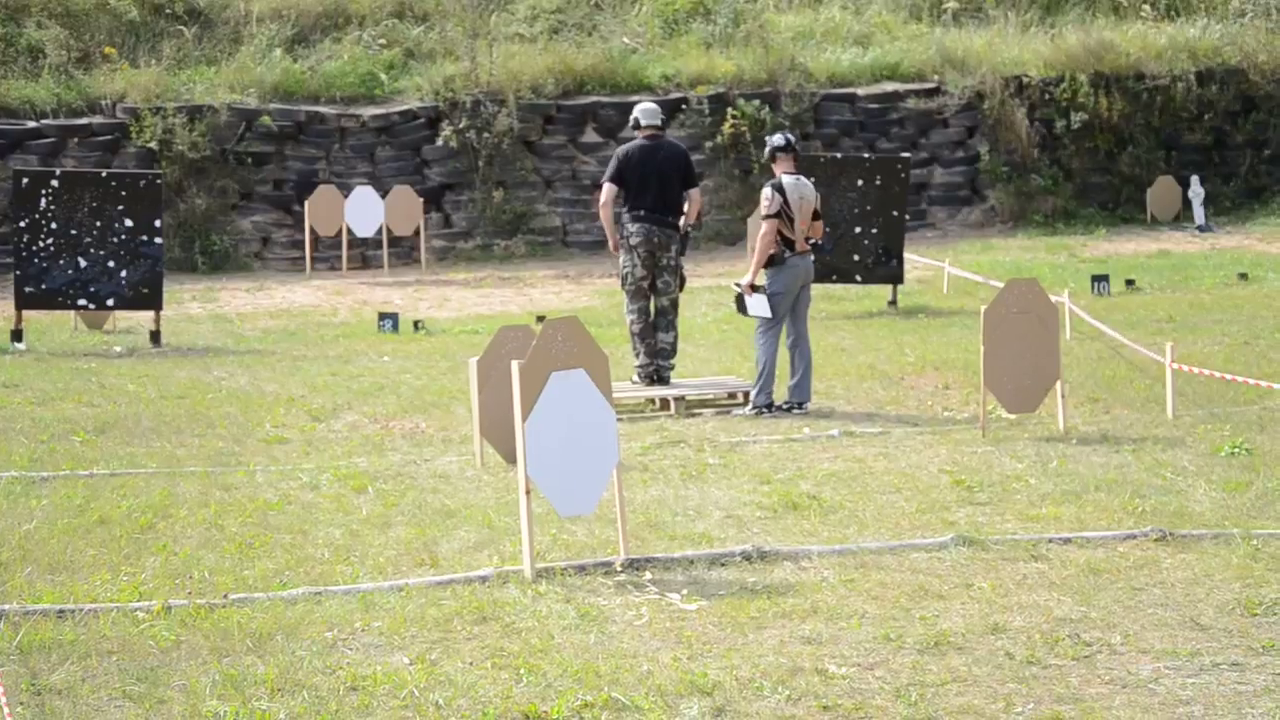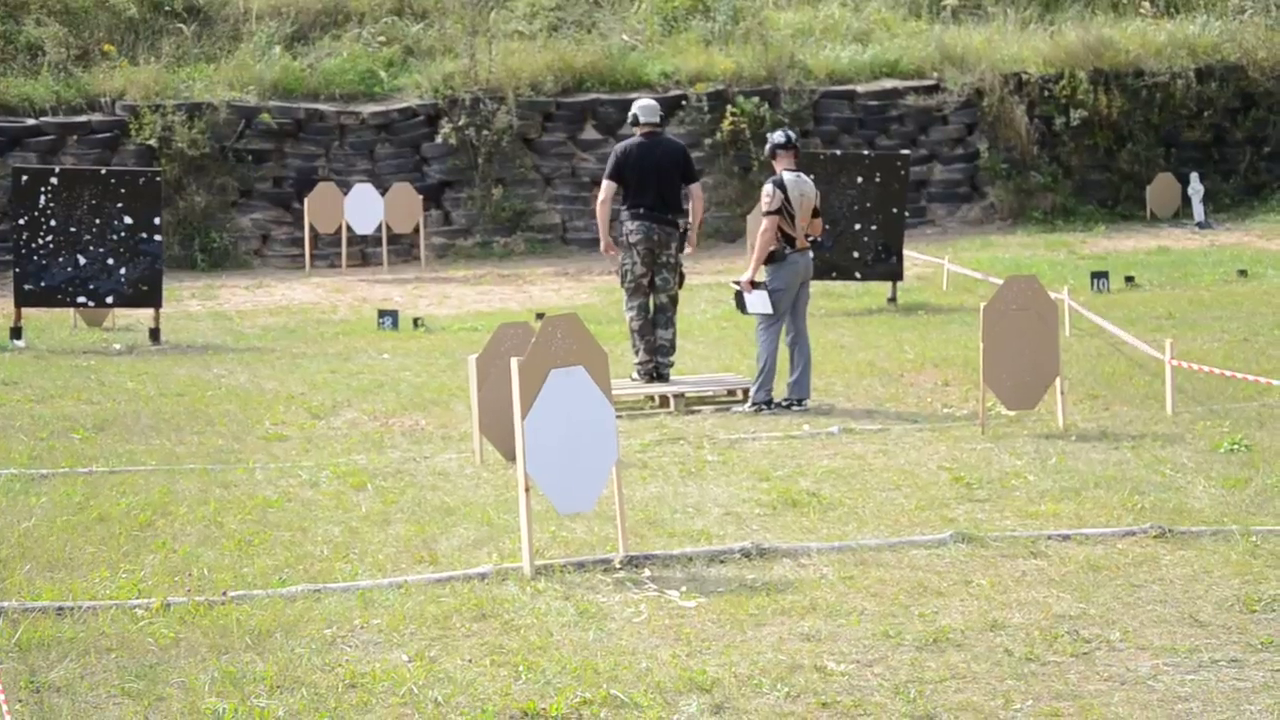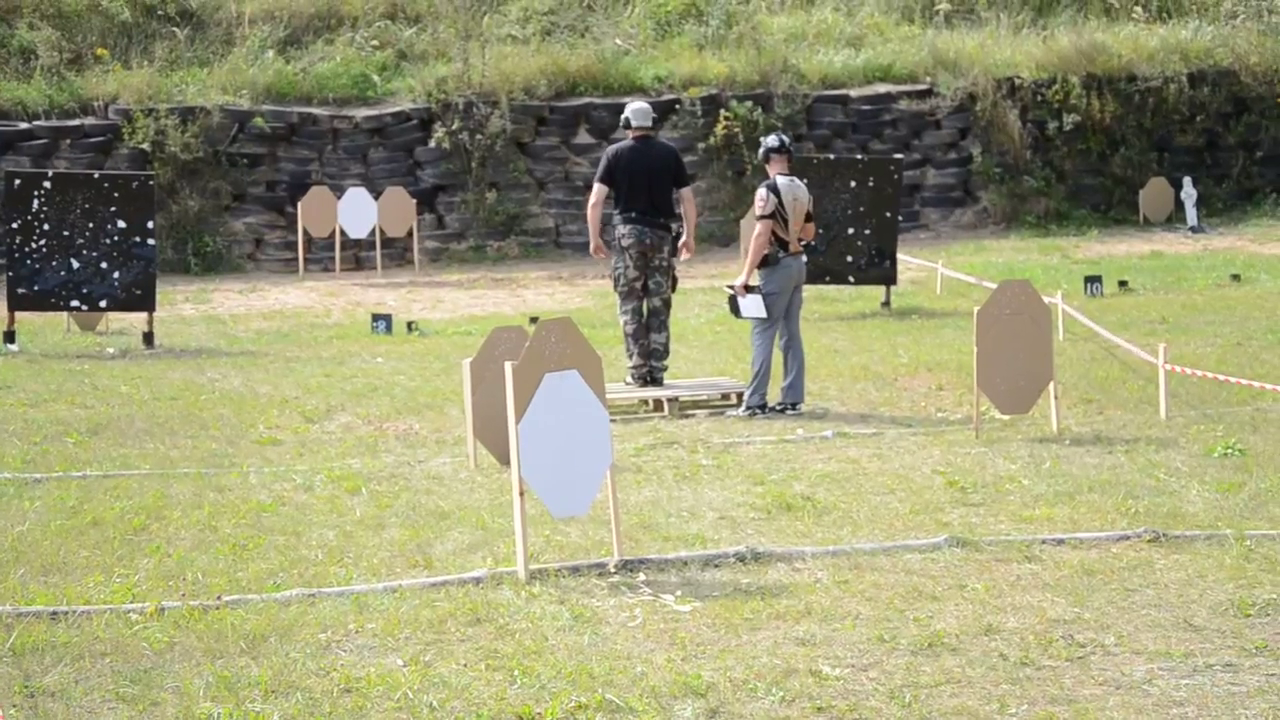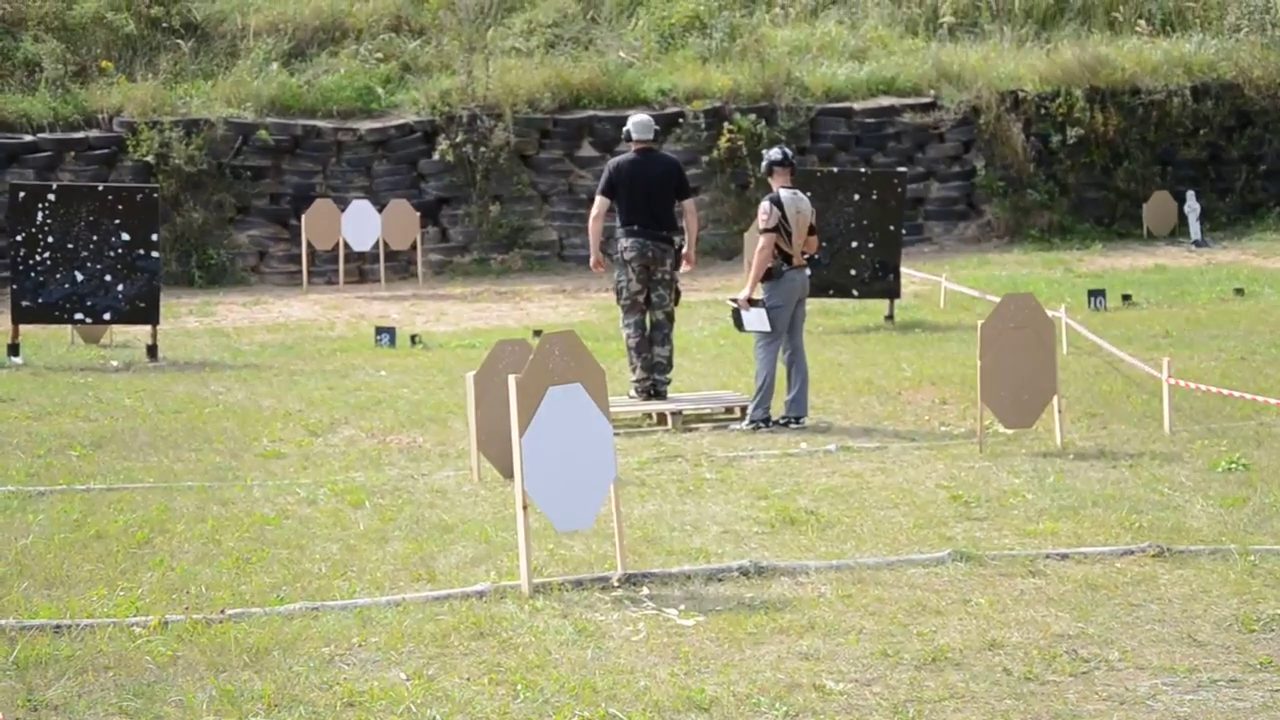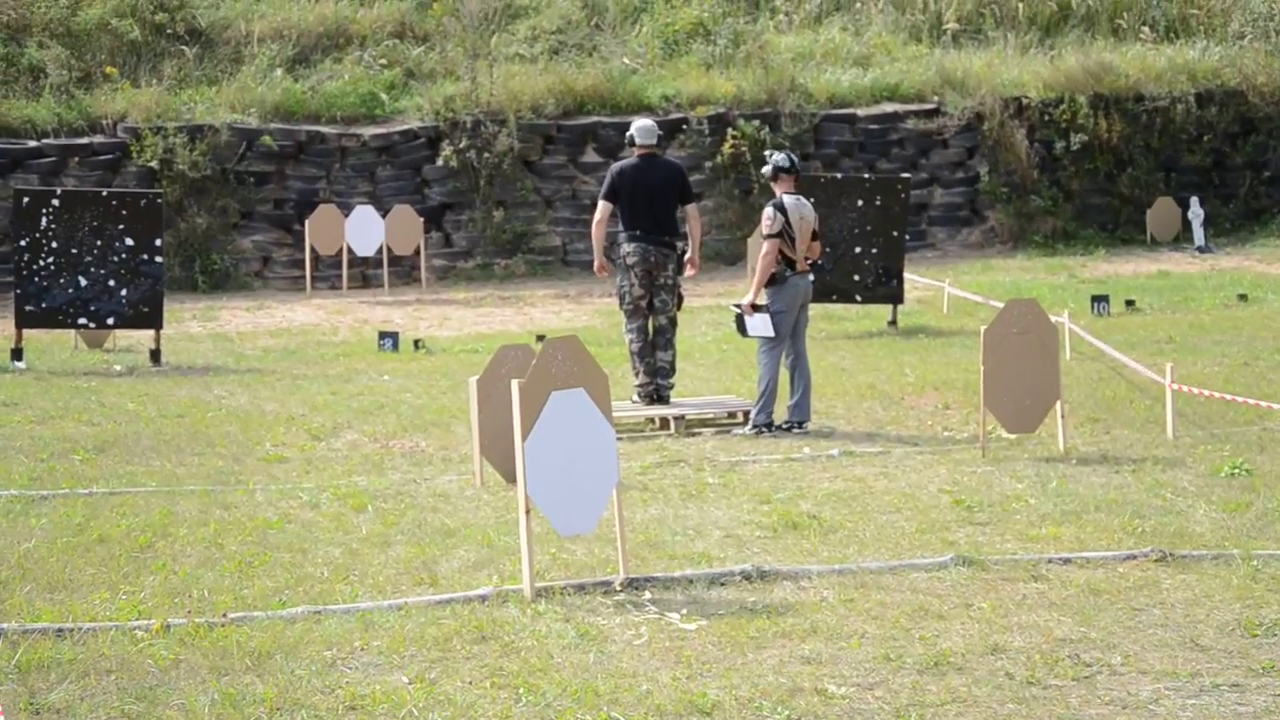
dt=0.3s
person 1, frame 1
left shoulder: (625, 152)
right shoulder: (679, 152)
left elbow: (605, 200)
right elbow: (694, 200)
left wrist: (612, 235)
right wrist: (681, 228)
left hip: (636, 231)
right hip: (668, 233)
left knee: (637, 303)
right knee: (667, 304)
left ankle: (645, 370)
right ankle: (663, 369)
person 1, frame 2
left shoulder: (623, 150)
right shoulder: (677, 149)
left elbow: (604, 198)
right elbow: (697, 195)
left wrist: (604, 236)
right wrist: (692, 231)
left hip: (635, 228)
right hip: (668, 229)
left knee: (637, 300)
right knee: (666, 301)
left ankle: (644, 367)
right ankle: (663, 366)
person 1, frame 3
left shoulder: (615, 153)
right shoulder: (669, 153)
left elbow: (596, 200)
right elbow: (688, 198)
left wrist: (594, 237)
right wrist: (689, 235)
left hip: (628, 232)
right hip: (661, 233)
left knee: (630, 304)
right knee: (659, 304)
left ankle: (638, 370)
right ankle: (656, 370)
person 1, frame 4
left shoulder: (617, 166)
right shoulder: (672, 165)
left elbow: (597, 213)
right elbow: (690, 210)
left wrist: (594, 251)
right wrist: (690, 247)
left hip: (631, 245)
right hip: (663, 246)
left knee: (634, 317)
right knee: (662, 318)
left ankle: (642, 384)
right ankle: (660, 383)
person 1, frame 5
left shoulder: (619, 171)
right shoulder: (674, 170)
left elbow: (600, 218)
right elbow: (693, 215)
left wrist: (598, 255)
right wrist: (694, 251)
left hip: (633, 250)
right hip: (666, 251)
left knee: (636, 322)
right knee: (665, 322)
left ankle: (645, 388)
right ankle: (663, 388)
person 2, frame 1
left shoulder: (773, 188)
right shoulder: (809, 188)
left elbow: (767, 233)
right elbow: (818, 231)
left wrist: (751, 273)
left hip: (784, 266)
right hip: (805, 263)
left knee: (767, 331)
right knee: (798, 332)
left ankle: (762, 400)
right ankle: (798, 398)
person 2, frame 2
left shoulder: (775, 185)
right shoulder: (809, 185)
left elbow: (768, 230)
right elbow: (817, 229)
left wrist: (751, 270)
left hip: (783, 263)
right hip: (804, 260)
left knee: (768, 328)
right knee: (797, 329)
left ankle: (761, 397)
right ankle: (798, 395)
person 2, frame 3
left shoulder: (768, 189)
right shoulder: (802, 189)
left elbow: (761, 234)
left wrist: (745, 274)
left hip: (777, 266)
right hip: (797, 263)
left knee: (763, 332)
right knee: (791, 333)
left ankle: (756, 401)
right ankle: (792, 398)
person 2, frame 4
left shoulder: (771, 203)
right shoulder: (805, 202)
left elbow: (765, 248)
left wrist: (749, 287)
left hip: (780, 280)
right hip: (800, 277)
left knee: (767, 346)
right knee: (794, 346)
left ankle: (759, 415)
right ankle: (796, 412)
person 2, frame 5
left shoulder: (775, 208)
right shoulder: (808, 208)
left elbow: (768, 253)
left wrist: (752, 293)
left hip: (783, 285)
right hip: (803, 282)
left knee: (769, 351)
right knee: (797, 351)
left ankle: (762, 420)
right ankle: (798, 417)
